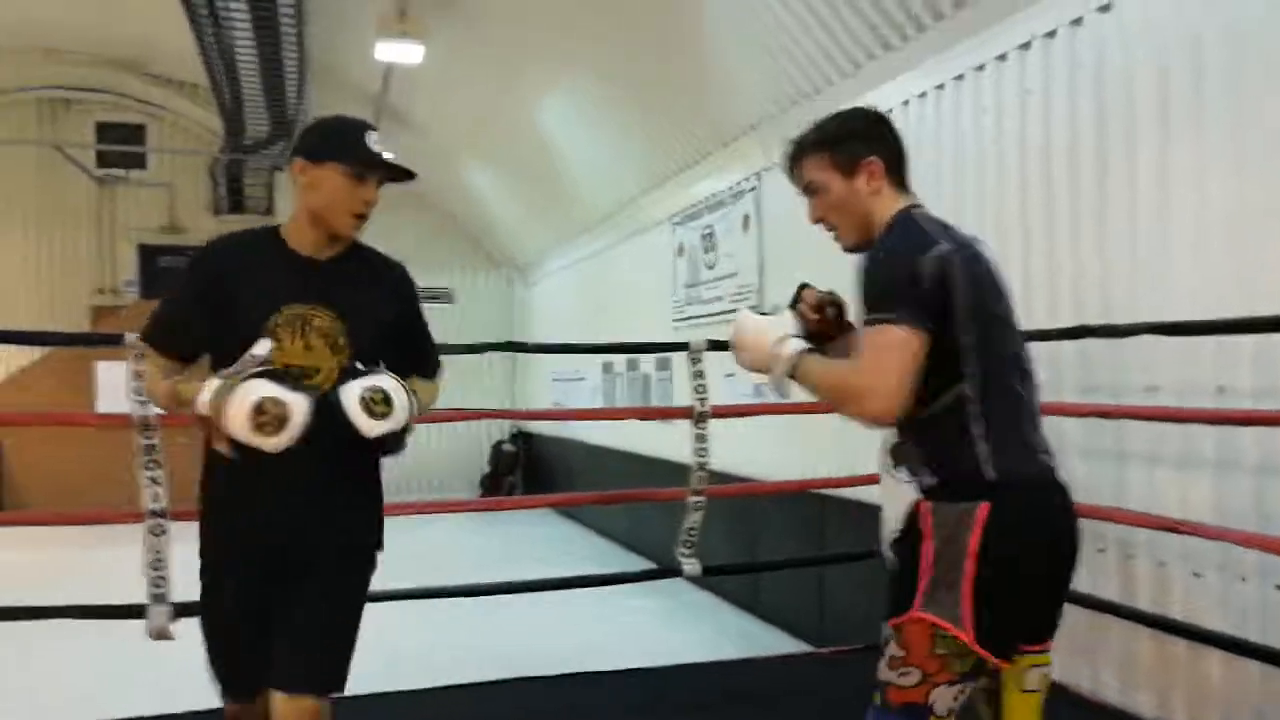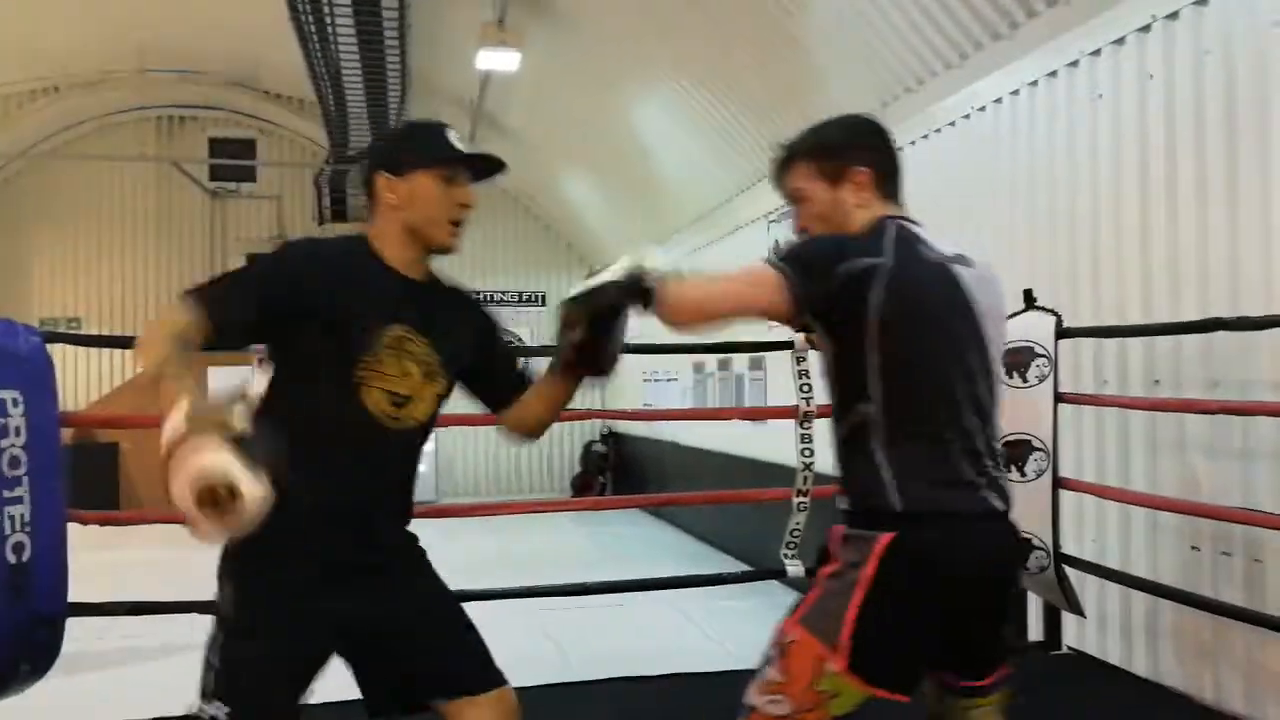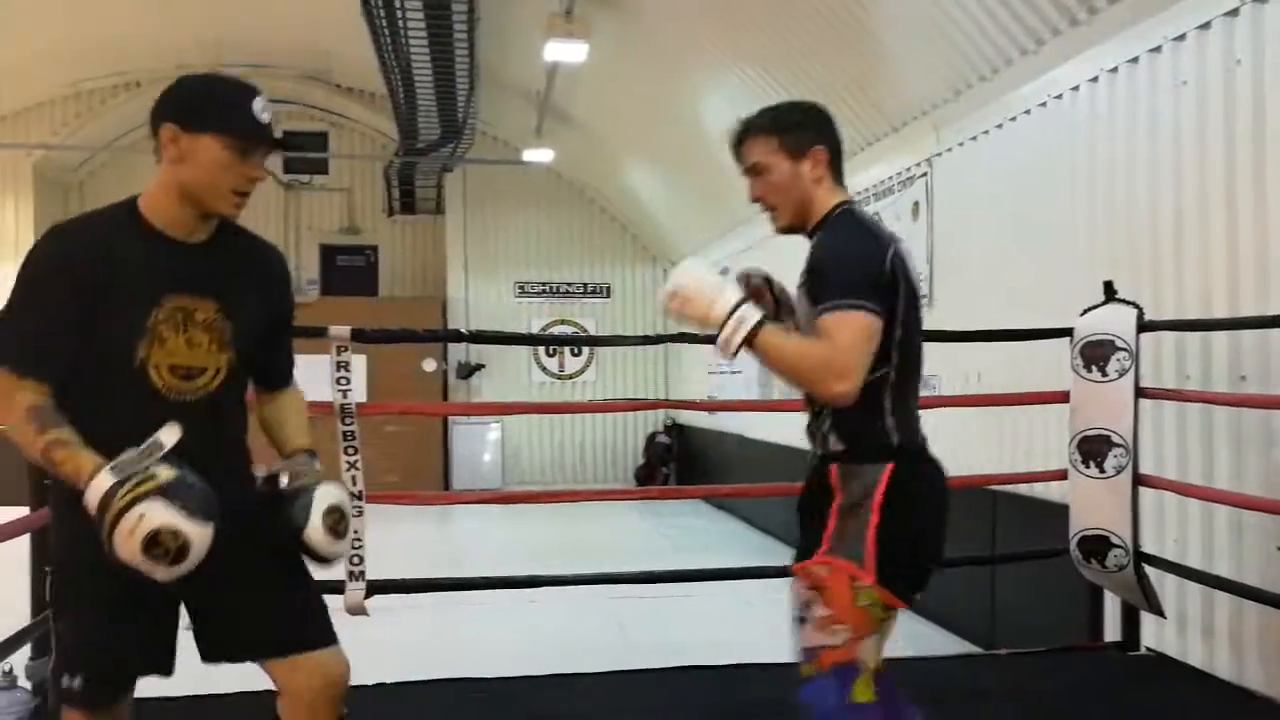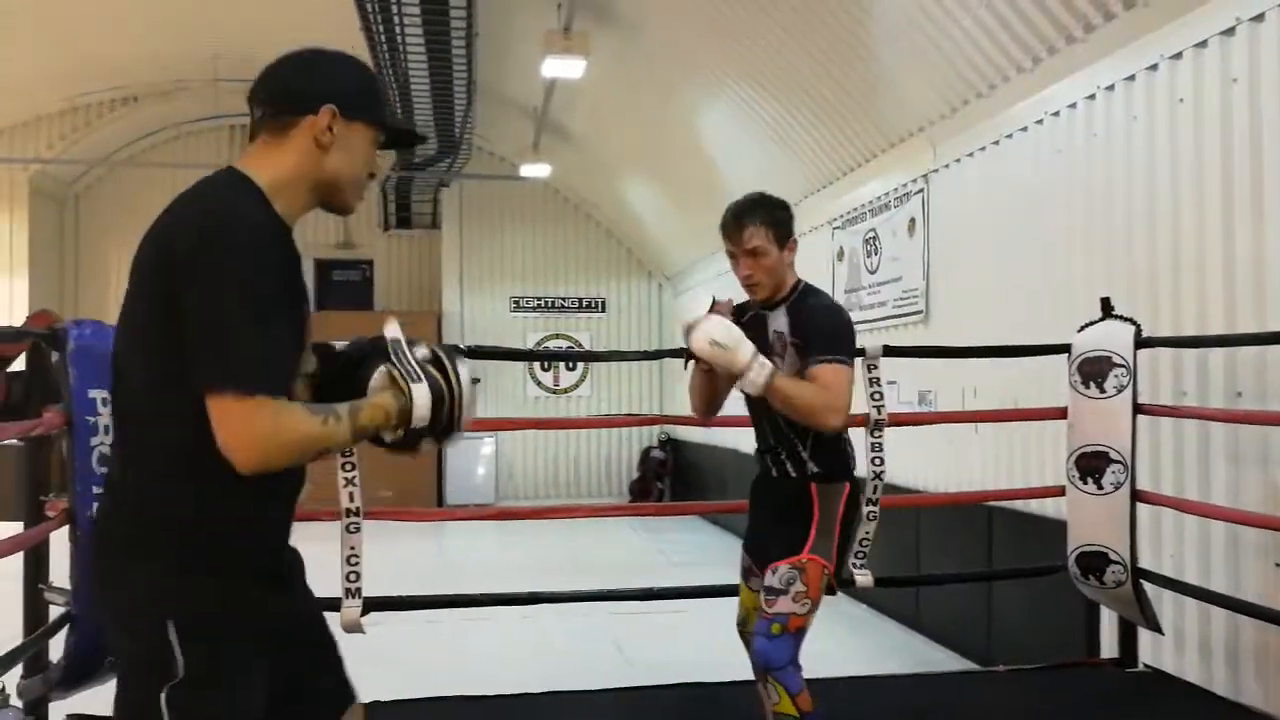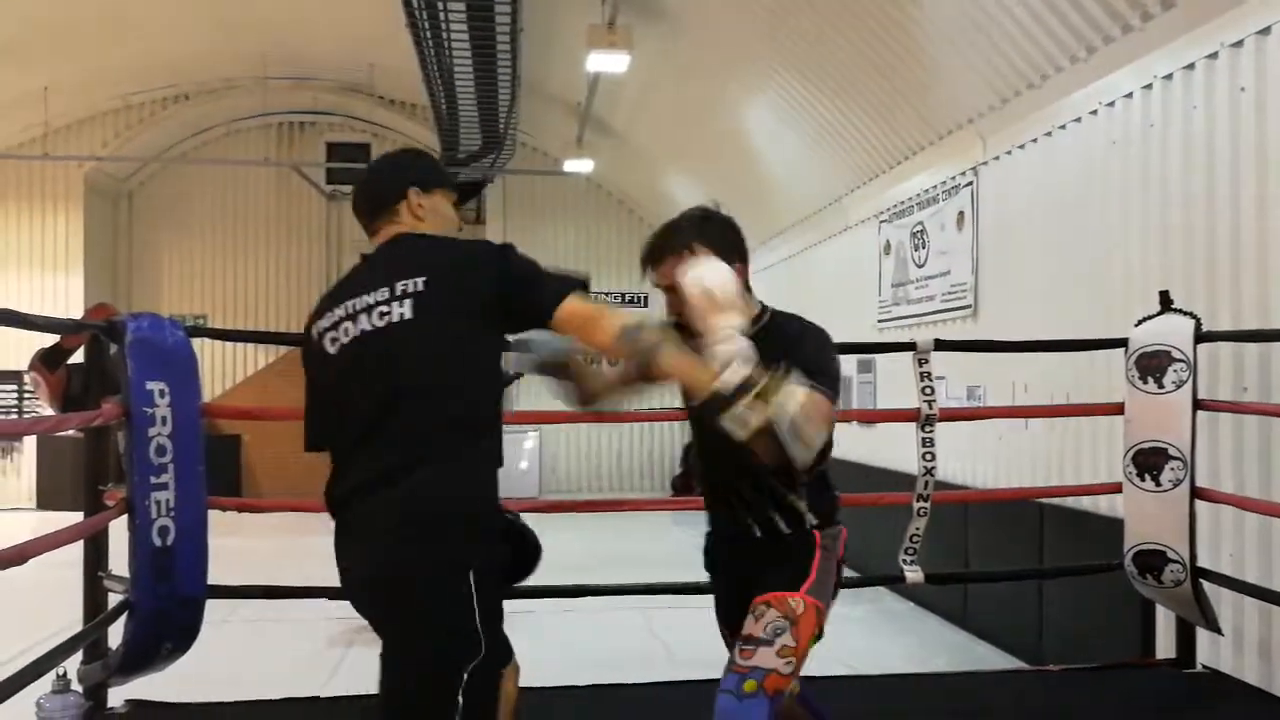
dt=1s
person 1, frame 1
left shoulder: (386, 282)
right shoulder: (225, 264)
left elbow: (424, 381)
right elbow: (160, 375)
left wrist: (398, 400)
right wrist: (212, 397)
left hip: (338, 526)
right hip: (239, 524)
person 1, frame 2
left shoulder: (457, 312)
right shoulder: (316, 269)
left elbow: (525, 417)
right elbow: (174, 329)
left wrist: (572, 364)
right wrist: (194, 414)
left hip: (383, 560)
right hip: (282, 564)
person 1, frame 3
left shoulder: (259, 266)
right shoulder: (77, 254)
left wrist: (306, 472)
right wrist: (103, 485)
left hip: (226, 509)
right hip: (113, 525)
person 1, frame 4
left shoulder: (236, 225)
right shoulder: (234, 231)
right elbow: (253, 436)
left wrist: (337, 378)
right wrist: (385, 409)
left hip: (246, 567)
right hip: (184, 578)
person 1, frame 5
left shoulder: (328, 315)
right shoulder: (475, 265)
right elbow: (596, 323)
right wrist: (724, 385)
left hip: (388, 547)
right hip: (443, 544)
person 2, frame 1
left shoulder: (902, 252)
right shoulder: (952, 247)
left elbow: (883, 401)
left wrist: (783, 351)
left hip: (977, 518)
right hip: (1034, 511)
person 2, frame 2
left shoulder: (857, 253)
right shoulder: (971, 274)
left elbow: (692, 304)
left wrist: (641, 280)
right wrist: (831, 335)
left hip: (904, 550)
right hip: (987, 546)
person 2, frame 3
left shoulder: (849, 245)
right shoulder: (852, 245)
left elbow: (838, 379)
left wrist: (734, 313)
right wrist: (775, 306)
left hip: (873, 486)
right hip: (867, 480)
person 2, frame 4
left shoulder: (822, 315)
right shoulder: (744, 316)
left elbow: (831, 413)
right elbow: (704, 409)
left wrist: (748, 366)
right wrist: (708, 351)
left hip: (817, 494)
right hip: (772, 489)
left knee: (772, 646)
right knee: (755, 632)
person 2, frame 5
left shoulder: (801, 342)
right shoulder: (682, 335)
left elbow: (796, 446)
right elbow: (607, 389)
left wrist: (727, 341)
right wrist: (570, 366)
left hip: (800, 547)
right hip: (731, 544)
